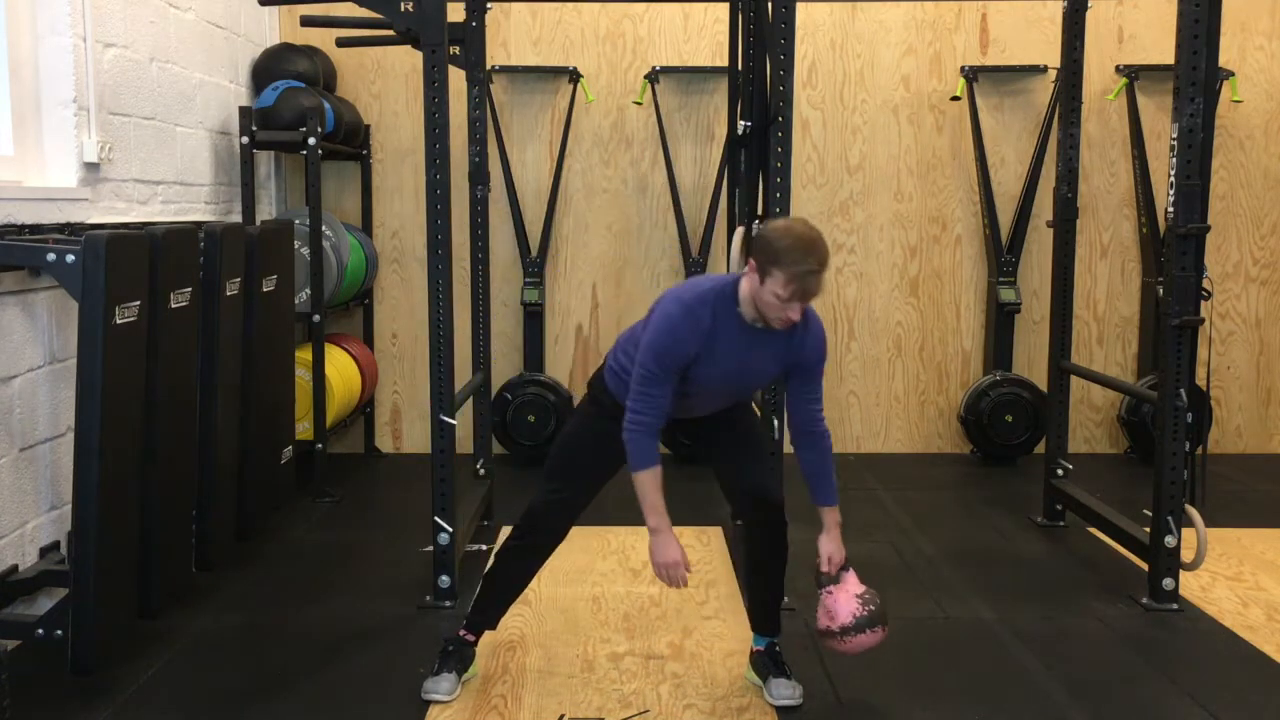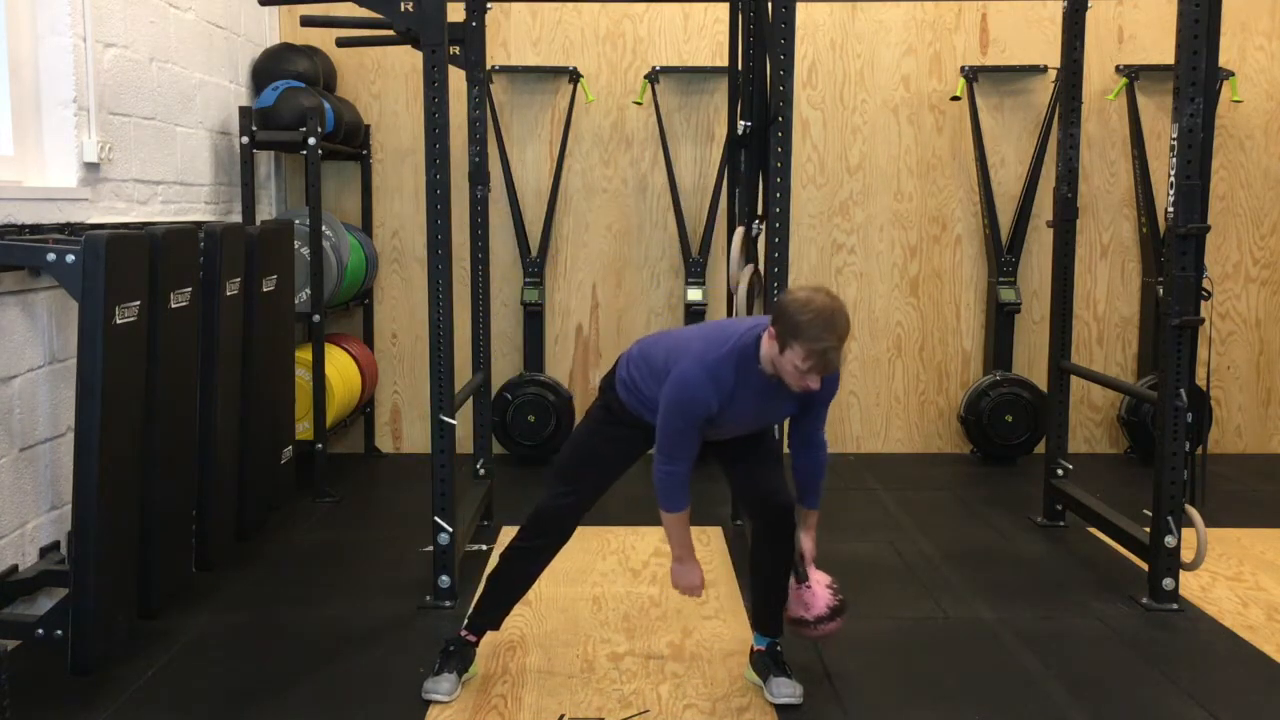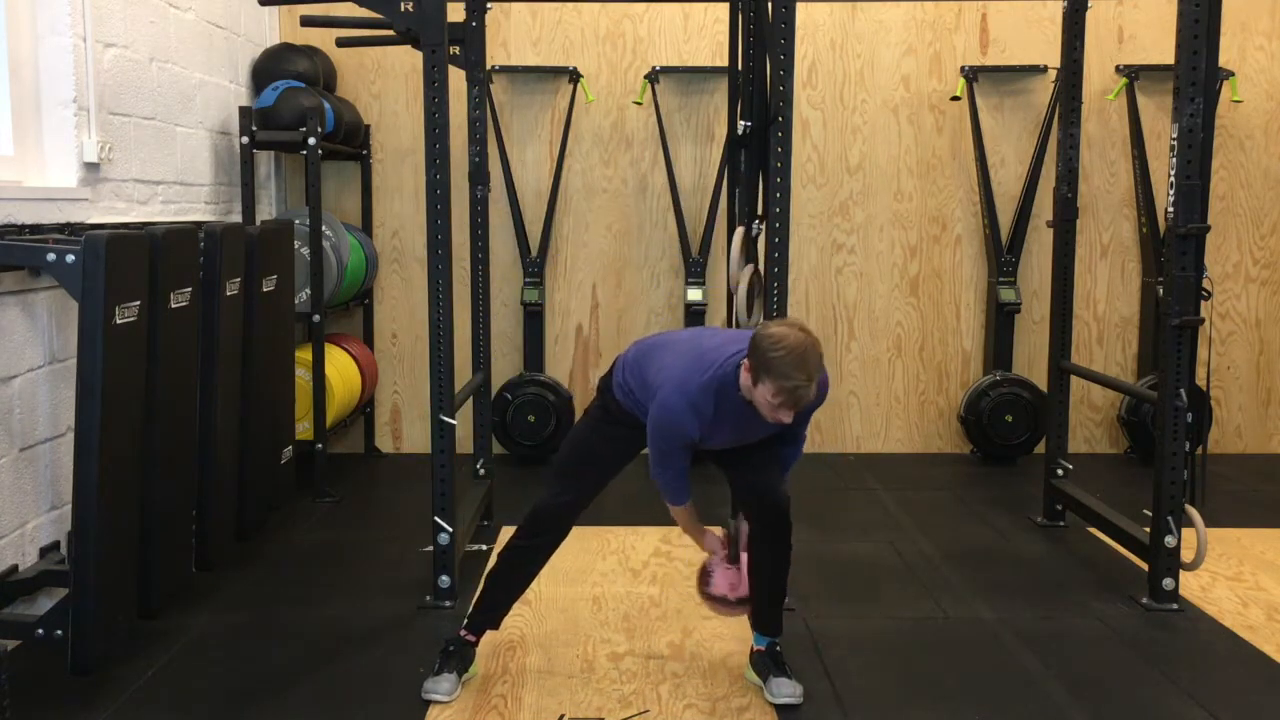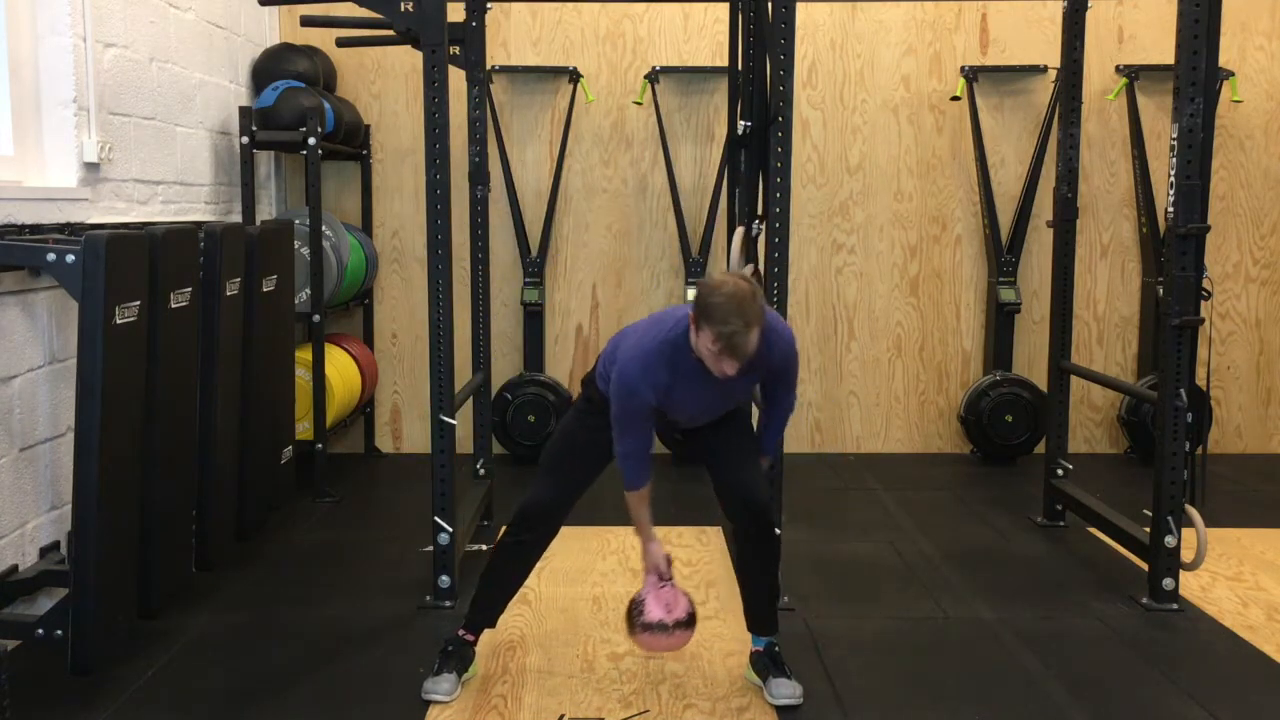
dt=0.3s
person 1, frame 1
left shoulder: (805, 334)
right shoulder: (683, 314)
left elbow: (809, 428)
right elbow: (640, 426)
left wrist: (831, 527)
right wrist: (659, 531)
left hip: (716, 409)
right hip: (624, 398)
left knee: (765, 504)
right knee: (551, 512)
left ankle: (765, 650)
right ankle: (465, 642)
person 1, frame 2
left shoulder: (818, 372)
right shoulder: (704, 369)
left elbow: (809, 445)
right elbow: (672, 471)
left wrist: (807, 525)
right wrist: (683, 558)
right hip: (635, 405)
left knee: (775, 509)
right knee: (557, 512)
left ankle: (766, 649)
right ankle: (466, 641)
person 1, frame 3
left shoulder: (809, 380)
right shoulder: (683, 396)
left elbow: (790, 441)
right elbow: (671, 481)
left wrist: (759, 499)
right wrist: (699, 535)
right hip: (632, 399)
left knee: (772, 511)
right knee: (554, 511)
left ankle: (766, 649)
right ankle: (465, 642)
person 1, frame 4
left shoulder: (776, 340)
right shoulder: (642, 358)
left elbow: (779, 409)
right elbow: (632, 458)
left wrist: (753, 469)
right wrist: (647, 538)
right hip: (613, 396)
left knee: (753, 508)
right knee: (543, 506)
left ankle: (764, 650)
right ankle: (465, 642)
